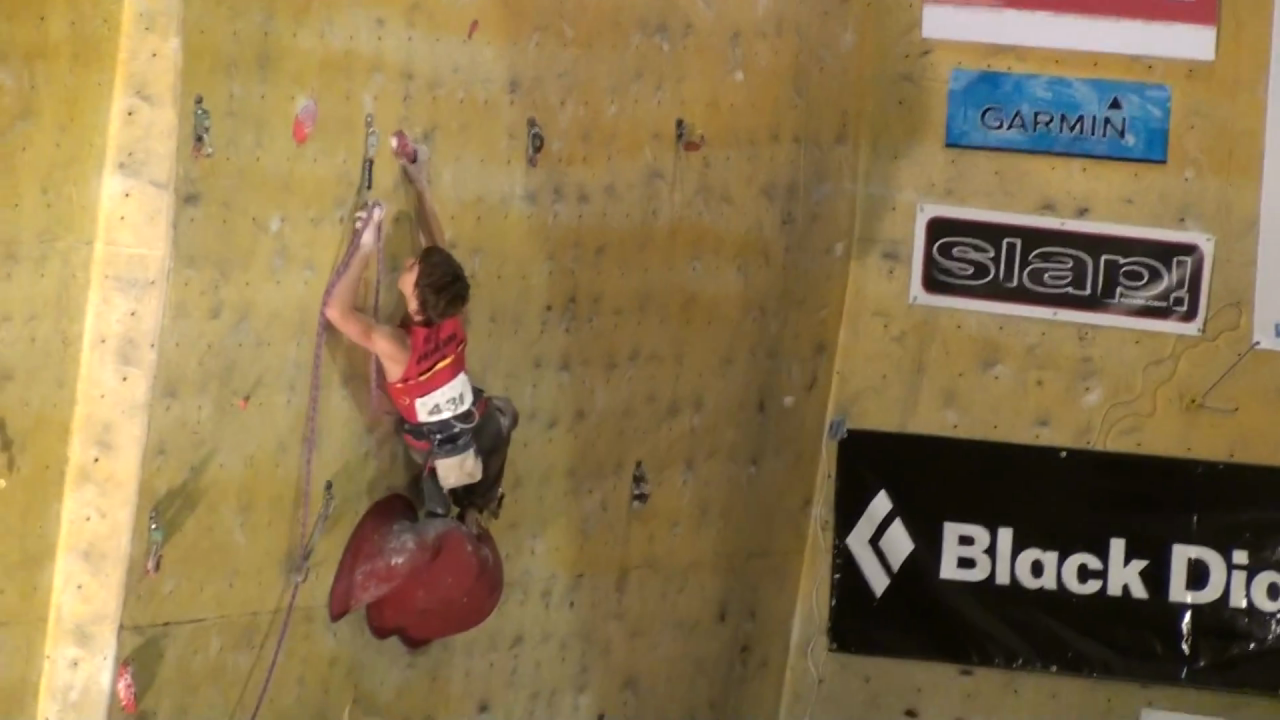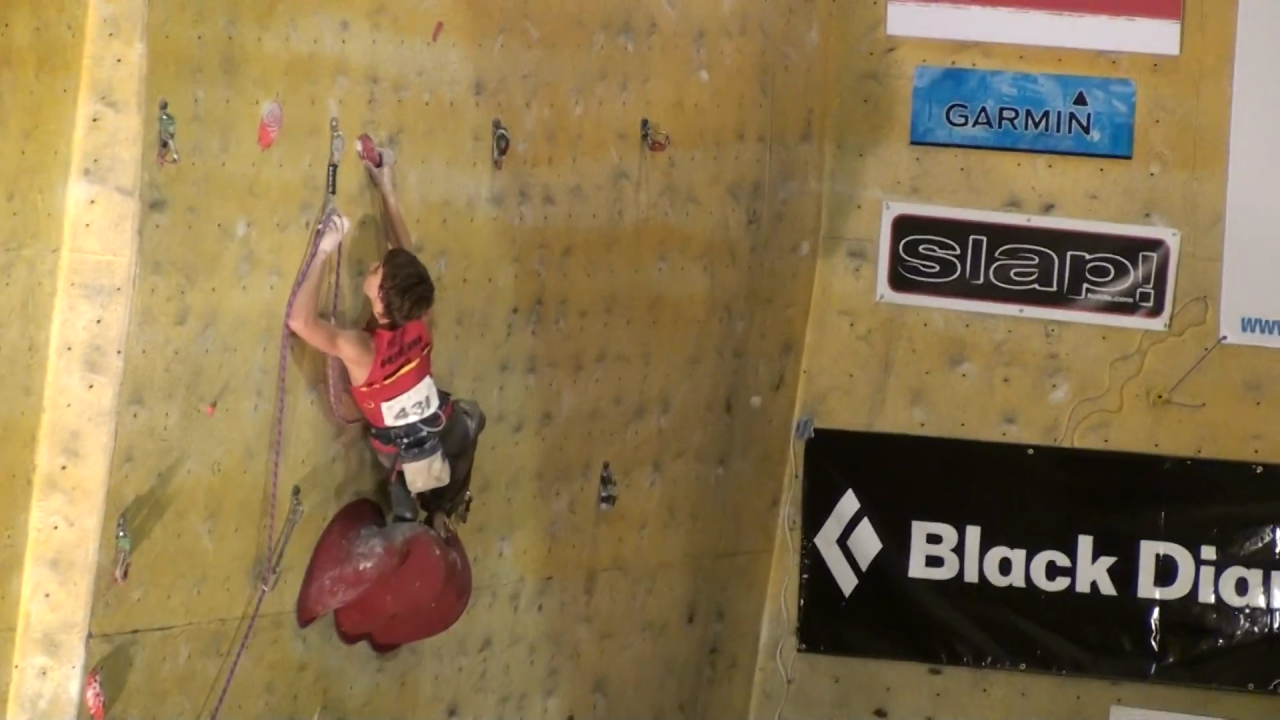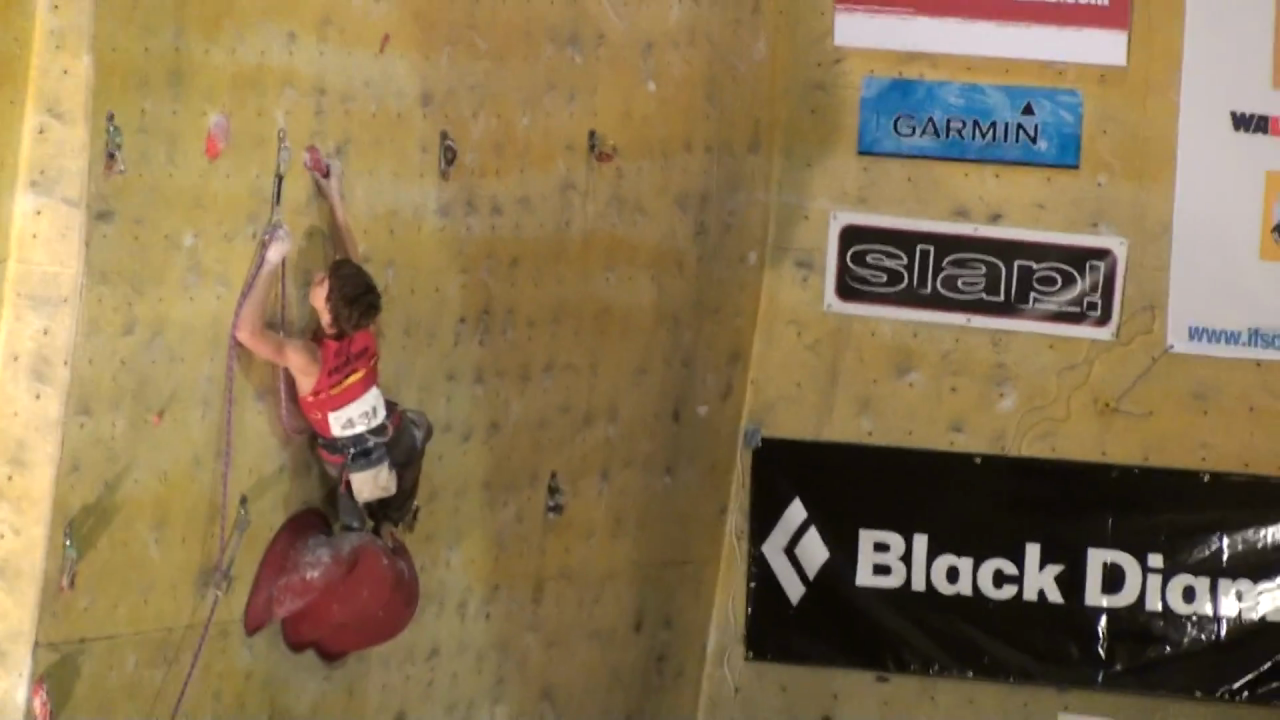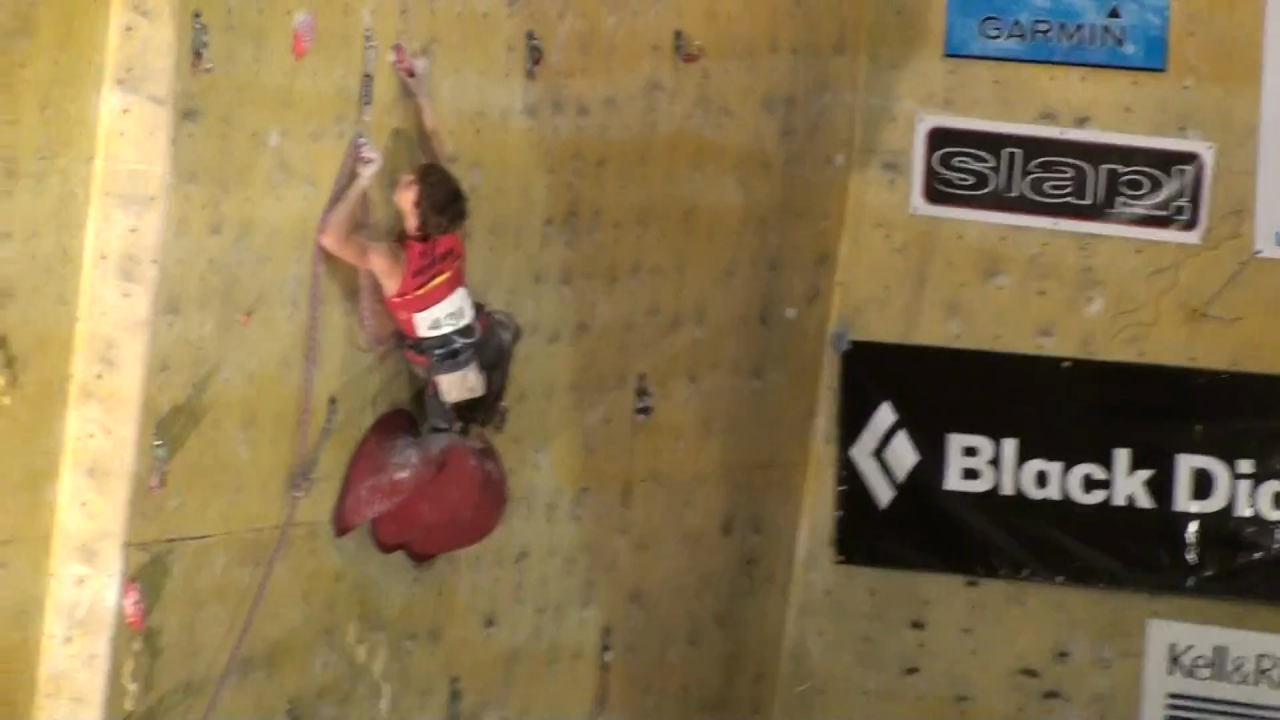
dt=0.5s
person 1, frame 1
left shoulder: (397, 346)
right shoulder: (454, 318)
left elbow: (336, 310)
right elbow: (437, 250)
left wrist: (366, 245)
right wrist: (420, 185)
left hip: (441, 454)
right hip: (478, 430)
right knee: (504, 410)
right ankle: (476, 505)
person 1, frame 2
left shoulder: (361, 349)
right shoulder: (420, 321)
left elbow: (299, 321)
right elbow: (404, 252)
left wrist: (324, 251)
right wrist: (386, 187)
left hip: (407, 457)
right hip: (447, 436)
right knee: (470, 414)
right ankle: (444, 509)
person 1, frame 3
left shoulder: (308, 359)
right shoulder: (366, 330)
left elbow: (246, 332)
right elbow: (352, 265)
left wrist: (271, 263)
right wrist: (334, 199)
left hip: (353, 467)
right hip: (392, 445)
right knee: (418, 425)
right ankle: (391, 517)
person 1, frame 4
left shoulder: (391, 261)
right shoulder: (452, 234)
left elbow: (330, 238)
right elbow: (438, 165)
left wrist: (362, 181)
right wrist: (421, 100)
left hip: (442, 366)
right hip: (482, 346)
right knee: (505, 327)
right ankle: (481, 416)
